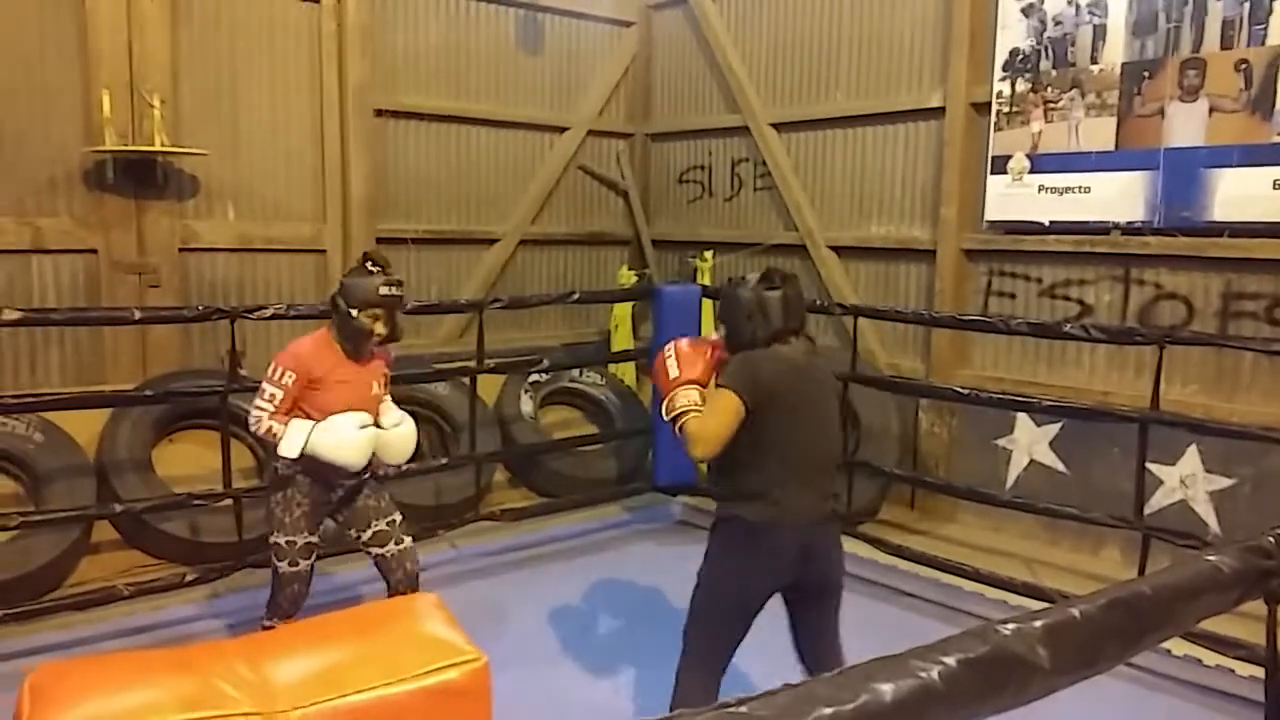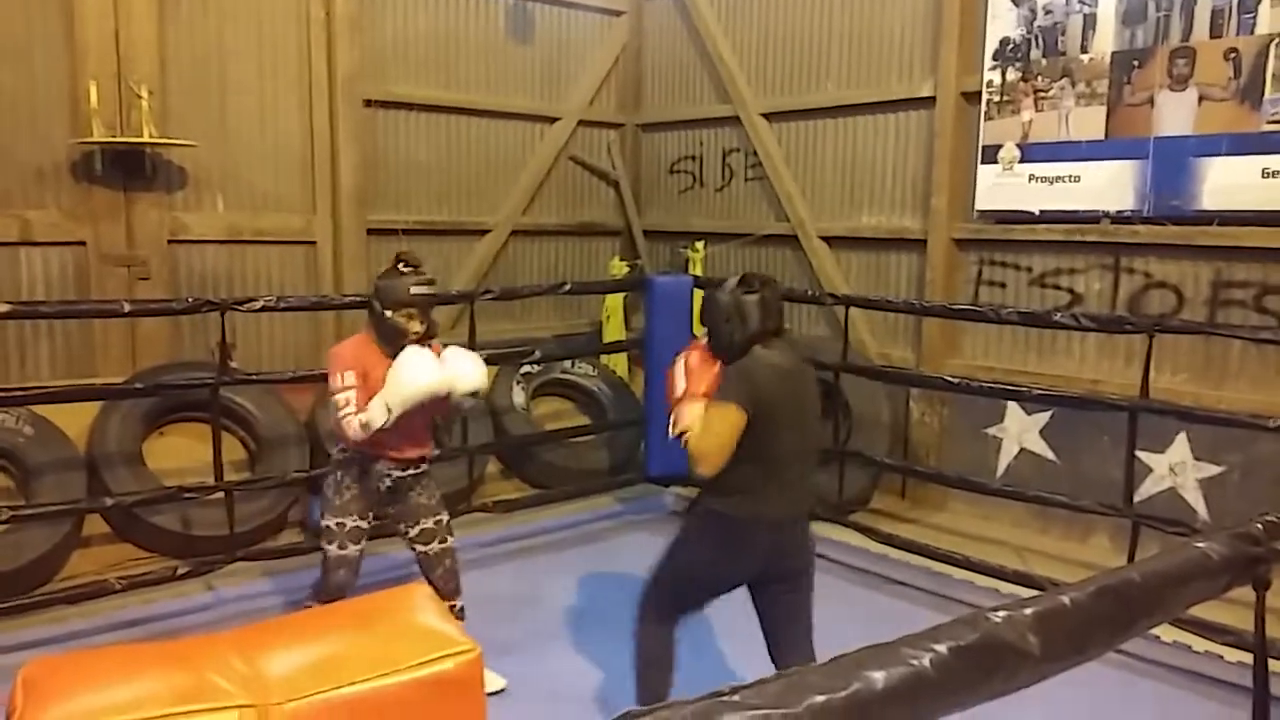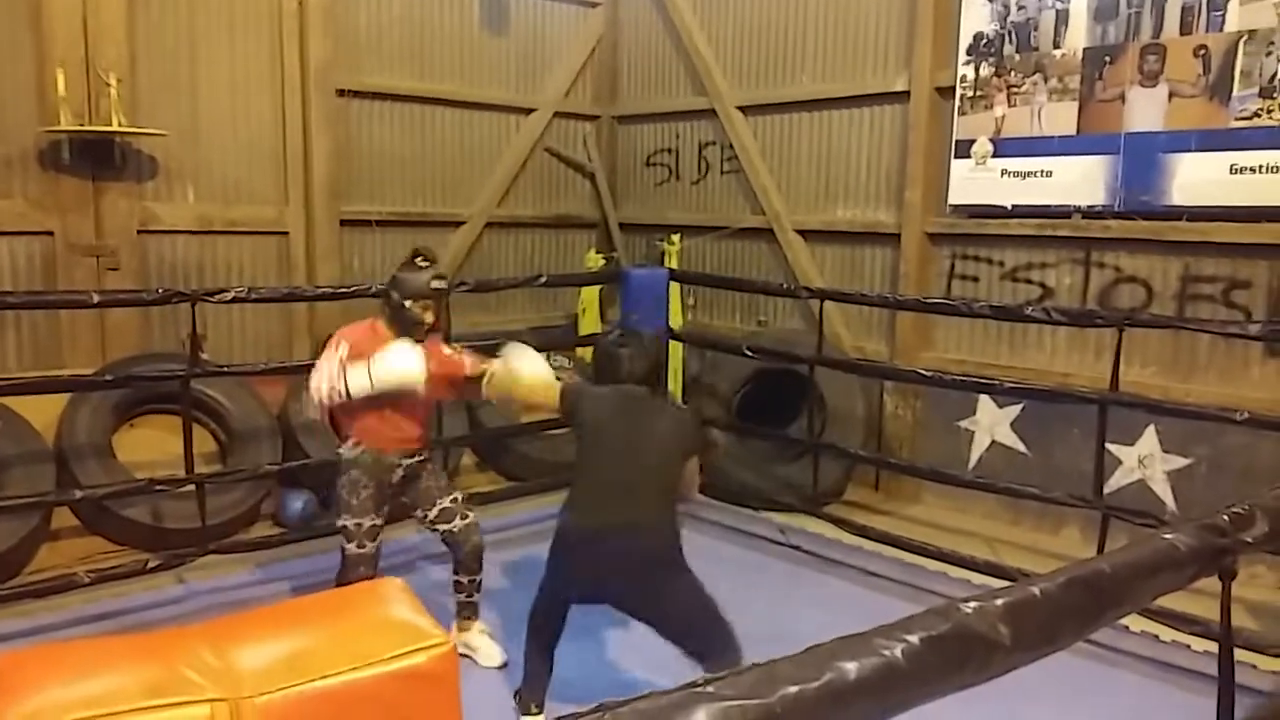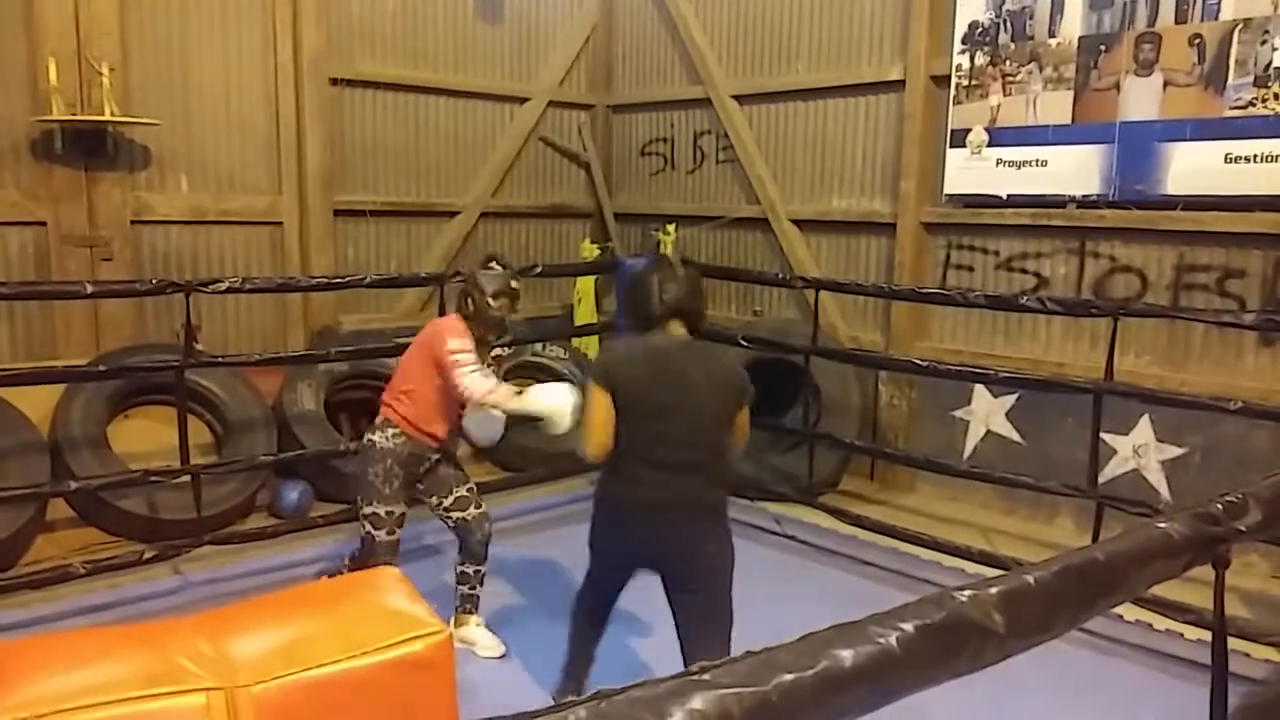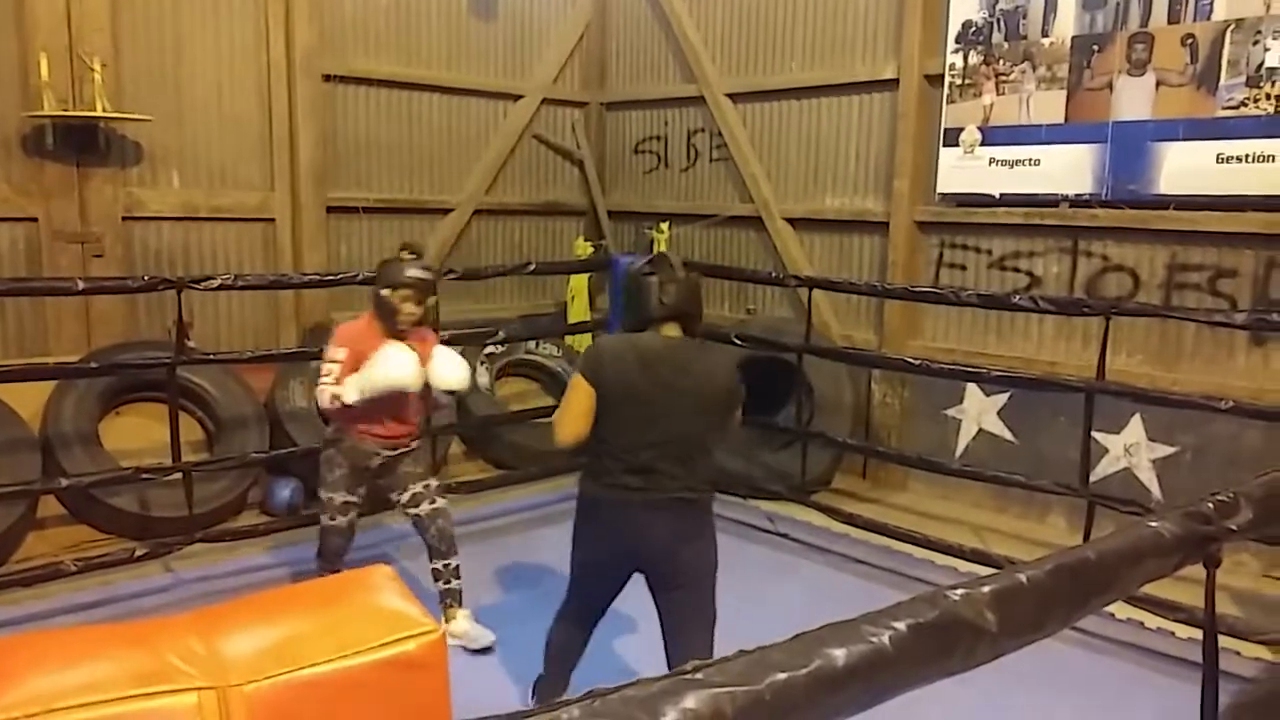
dt=0.4s
person 1, frame 1
left shoulder: (749, 369)
right shoulder: (820, 371)
left elbow: (701, 443)
left wrist: (685, 389)
left hip: (752, 536)
right hip: (820, 537)
left knee: (702, 662)
right knee: (824, 661)
person 1, frame 2
left shoulder: (744, 377)
right shoulder: (801, 374)
left elbow: (707, 463)
left wrist: (690, 403)
left hip: (727, 528)
right hip: (789, 534)
left knee: (655, 613)
right knee: (795, 657)
person 1, frame 3
left shoulder: (588, 400)
right shoulder: (684, 423)
left elbow: (516, 389)
left wrist: (494, 373)
left hip: (580, 549)
right hip: (652, 556)
left knee: (546, 613)
right knee: (722, 654)
person 1, frame 4
left shoulder: (616, 361)
right shoulder: (727, 370)
left elbow: (594, 447)
right elbow: (733, 445)
left hip: (623, 516)
right hip: (697, 523)
left knee: (596, 594)
right knee: (708, 656)
left ankle: (571, 693)
person 1, frame 5
left shoulder: (607, 355)
right shoulder: (720, 371)
left elbow: (566, 434)
right elbow: (727, 428)
left hip: (607, 516)
right hip: (683, 527)
left knee: (578, 612)
right knee: (692, 655)
left ankle: (548, 698)
person 2, frame 1
left shoulder: (380, 353)
right shoulder: (303, 355)
right elbow: (260, 419)
left wrist: (391, 423)
right wrist: (313, 437)
left hip: (357, 480)
right hip: (302, 482)
left knee: (405, 570)
right knee: (290, 591)
person 2, frame 2
left shoulder: (429, 351)
right shoulder: (349, 355)
left elbow: (439, 415)
right elbow: (354, 428)
left wrist: (456, 390)
right wrist: (397, 398)
left hip: (413, 473)
right hip: (357, 471)
left knee: (443, 565)
right knee: (338, 577)
person 2, frame 3
left shoulder: (431, 347)
right shoulder: (355, 338)
left elbow: (471, 370)
right elbow: (320, 393)
right wrist: (373, 376)
left hip: (419, 461)
right hip: (366, 463)
left knee: (468, 539)
right knee: (358, 569)
left ankle: (469, 630)
person 2, frame 4
left shoulder: (472, 338)
right shoulder: (450, 332)
right elbow: (475, 390)
right wrist: (529, 402)
left hip: (436, 450)
right hip: (395, 447)
left knee: (477, 528)
right knee: (377, 552)
left ankle: (467, 623)
person 2, frame 5
left shoulder: (425, 339)
right shoulder: (350, 335)
left elbow: (426, 399)
right elbow: (325, 398)
left wrist: (442, 382)
right wrist: (367, 382)
left hip: (405, 449)
right hip: (350, 447)
left knee: (439, 527)
right knee: (334, 539)
left ankle: (455, 618)
